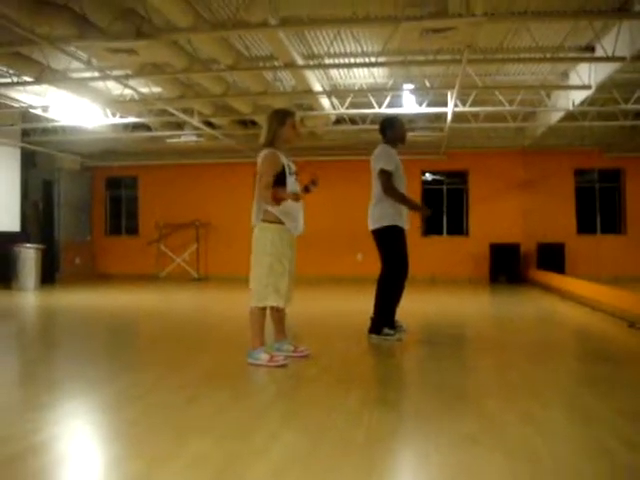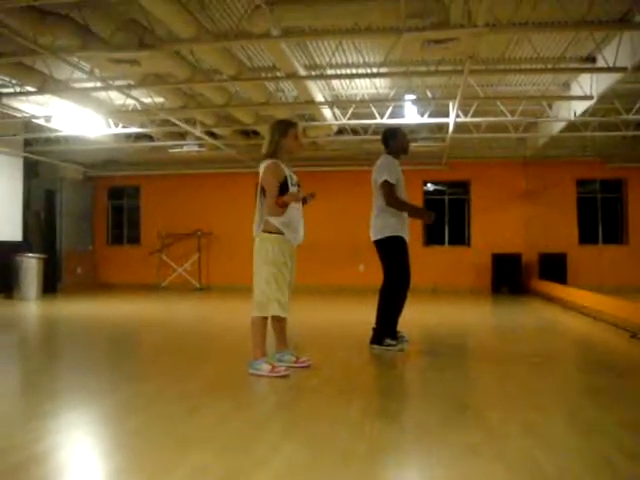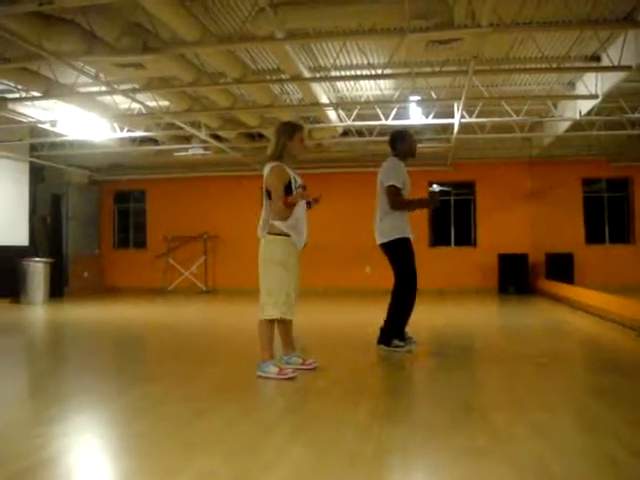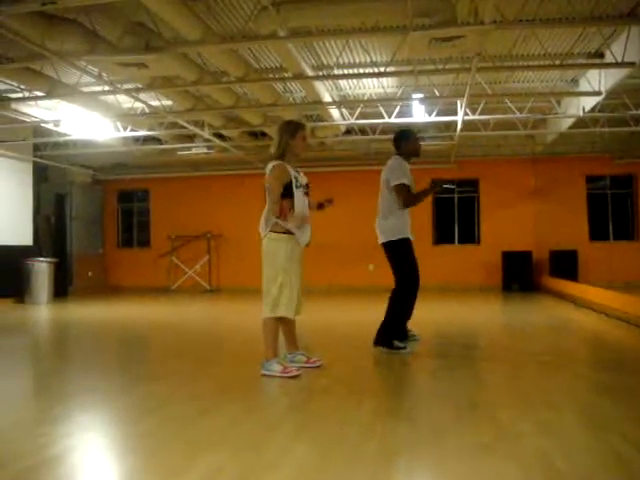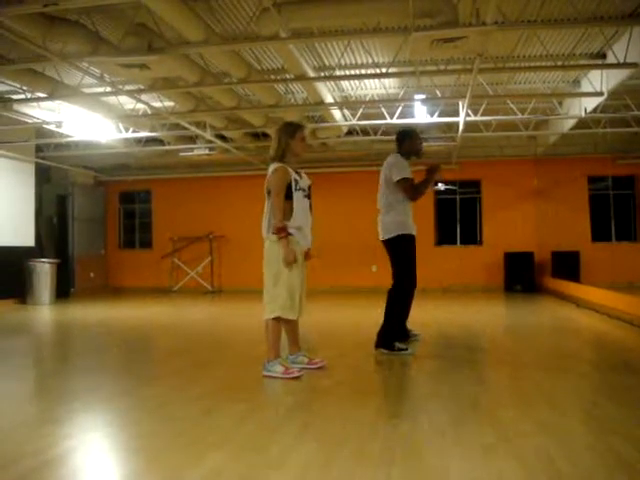
dt=0.3s
person 1, frame 1
left shoulder: (284, 159)
right shoulder: (270, 156)
right elbow: (263, 194)
left wrist: (306, 189)
right wrist: (284, 195)
left hip: (285, 231)
right hip: (270, 230)
left knee: (280, 289)
right knee: (264, 288)
left ankle: (281, 341)
right ankle: (257, 349)
person 1, frame 2
left shoulder: (284, 169)
right shoulder: (272, 167)
right elbow: (271, 205)
left wrist: (303, 200)
right wrist: (286, 200)
left hip: (285, 241)
right hip: (271, 240)
left knee: (280, 299)
right knee: (266, 298)
left ankle: (282, 352)
right ankle: (258, 359)
person 1, frame 3
left shoulder: (288, 172)
right shoulder: (276, 170)
right elbow: (278, 210)
left wrist: (307, 202)
right wrist: (294, 199)
left hip: (289, 243)
right hip: (277, 243)
left knee: (286, 301)
right knee: (273, 300)
left ankle: (289, 354)
right ankle: (266, 361)
person 1, frame 4
left shoulder: (293, 172)
right shoulder: (278, 169)
right elbow: (274, 208)
left wrist: (320, 205)
right wrist: (293, 218)
left hip: (293, 241)
right hip: (280, 240)
left knee: (290, 299)
right knee: (277, 299)
left ankle: (293, 352)
right ankle: (270, 360)
person 1, frame 5
left shoulder: (297, 174)
right shoulder: (279, 171)
right elbow: (277, 213)
left wrist: (305, 243)
right wrist: (285, 246)
left hip: (295, 243)
right hip: (282, 244)
left knee: (293, 301)
right knee: (279, 301)
left ankle: (295, 354)
right ankle: (272, 361)
person 2, frame 1
left shoulder: (390, 154)
right shoulder: (384, 153)
right elbow: (387, 188)
left wrist: (412, 205)
right wrist: (415, 205)
left hip: (392, 221)
right hip: (386, 222)
left knee: (398, 270)
right knee: (392, 271)
left ankle: (386, 321)
right ankle: (379, 325)
person 2, frame 2
left shoulder: (391, 165)
right shoulder: (386, 164)
right elbow: (390, 199)
left wrist: (415, 212)
right wrist: (418, 212)
left hip: (394, 232)
right hip: (388, 232)
left knee: (400, 281)
right knee: (394, 282)
left ankle: (388, 331)
right ankle: (381, 336)
person 2, frame 3
left shoulder: (396, 167)
right shoulder: (393, 167)
right elbow: (395, 203)
left wrist: (421, 203)
right wrist: (424, 202)
left hip: (396, 233)
right hip: (394, 234)
left knee: (406, 283)
right knee: (407, 284)
left ankle: (395, 333)
right ankle: (389, 337)
person 2, frame 4
left shoulder: (398, 166)
right shoulder: (398, 165)
right elbow: (407, 201)
left wrist: (426, 191)
right wrist: (430, 189)
left hip: (396, 232)
right hip: (395, 234)
left knee: (407, 282)
right knee: (408, 284)
left ankle: (398, 331)
right ankle: (386, 337)
person 2, frame 5
left shoulder: (396, 163)
right shoulder: (398, 163)
right elbow: (413, 194)
left wrist: (427, 178)
right wrist: (430, 176)
left hip: (397, 229)
right hip: (398, 230)
left knee: (405, 282)
right knee: (405, 283)
left ankle: (399, 331)
right ankle: (387, 339)
